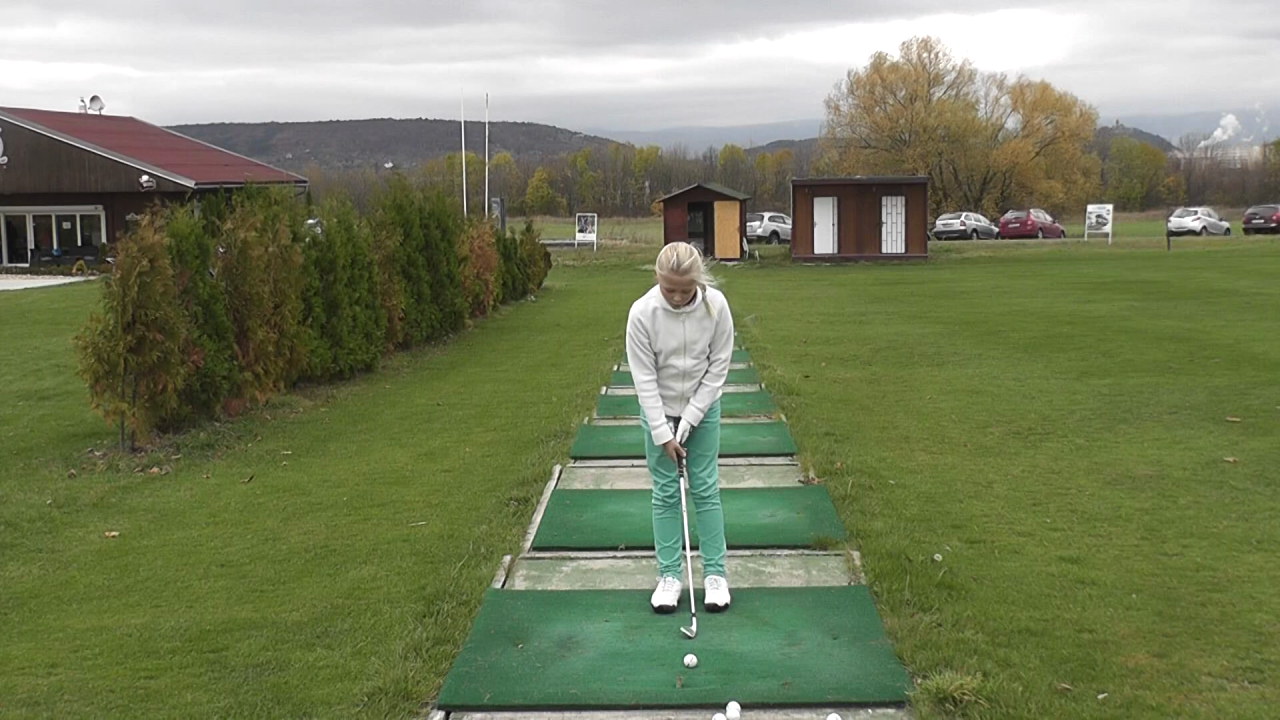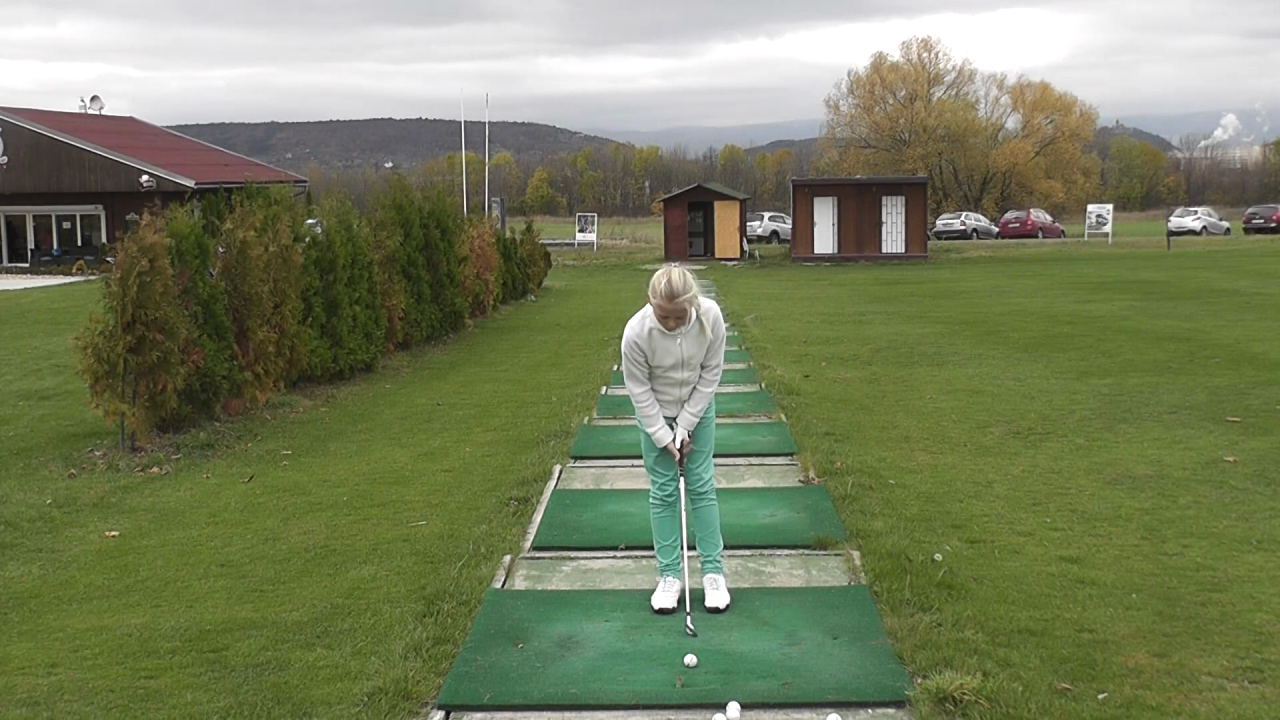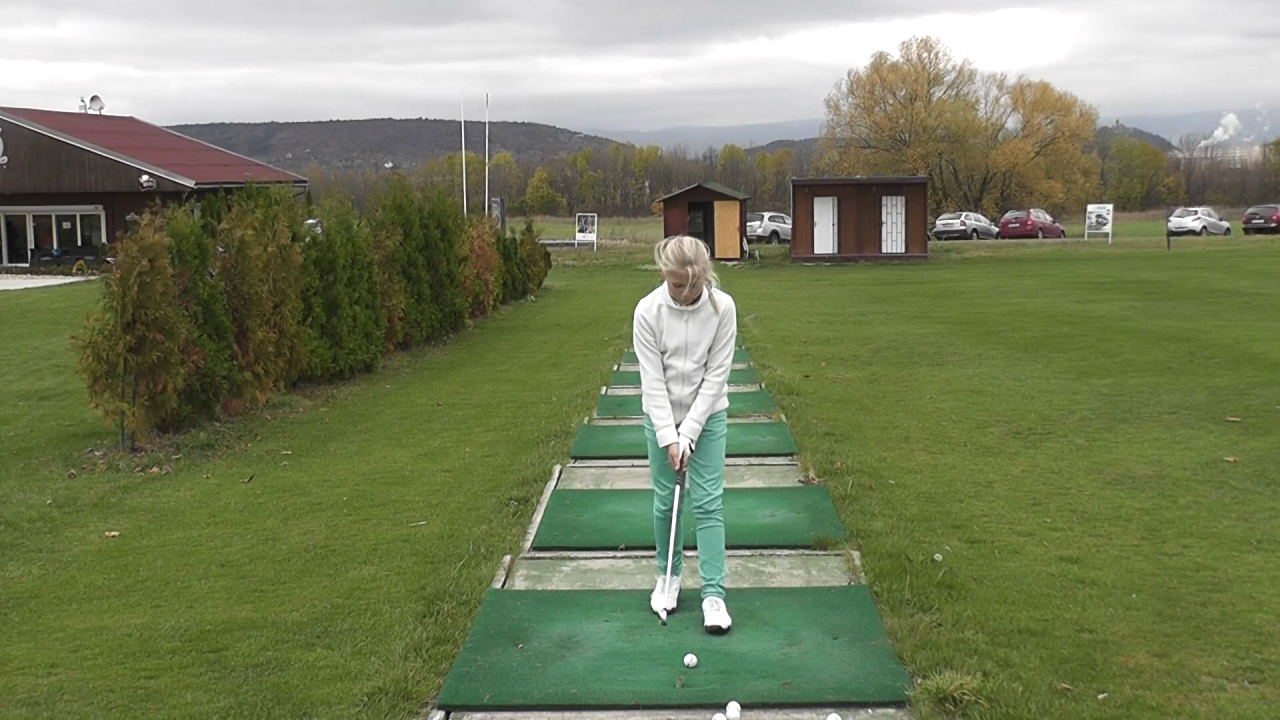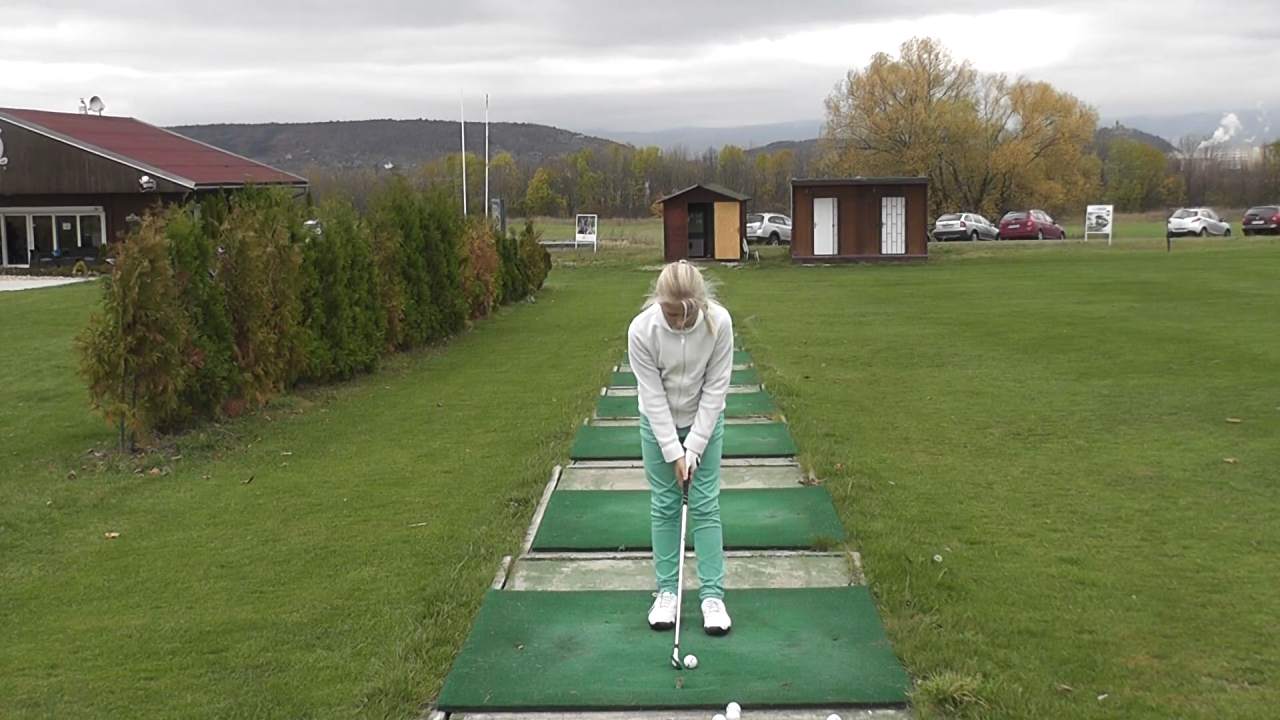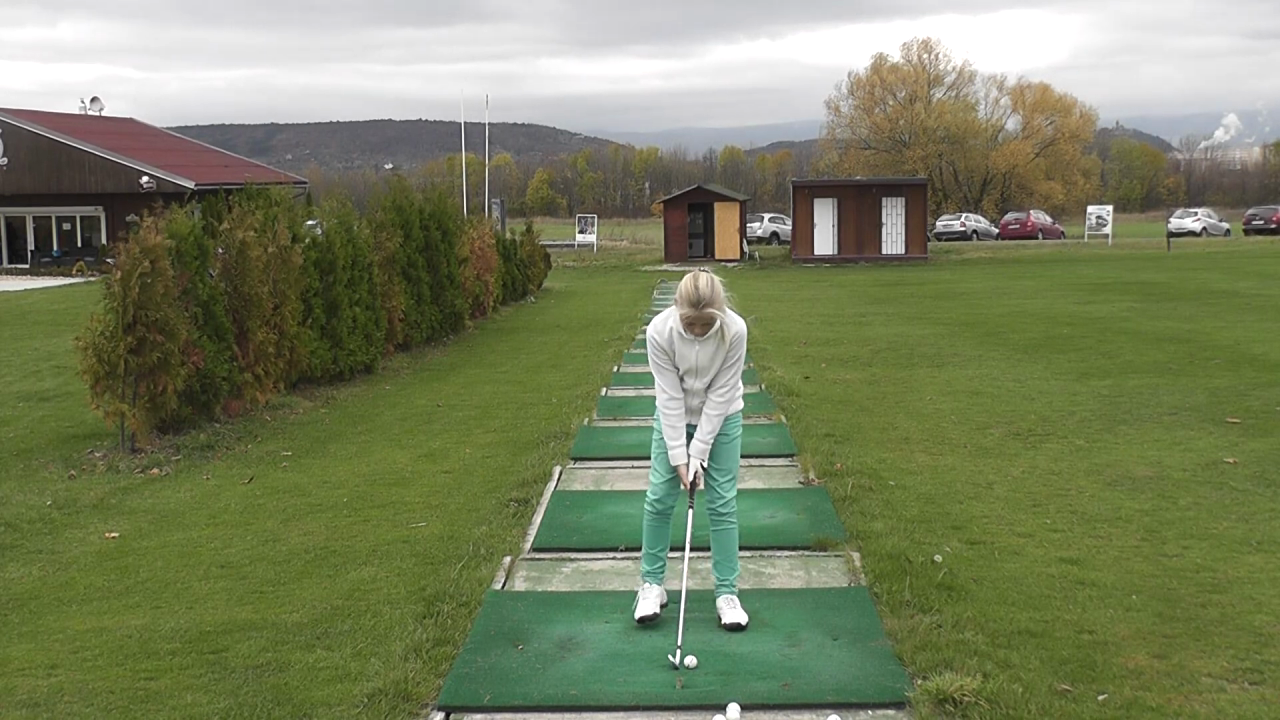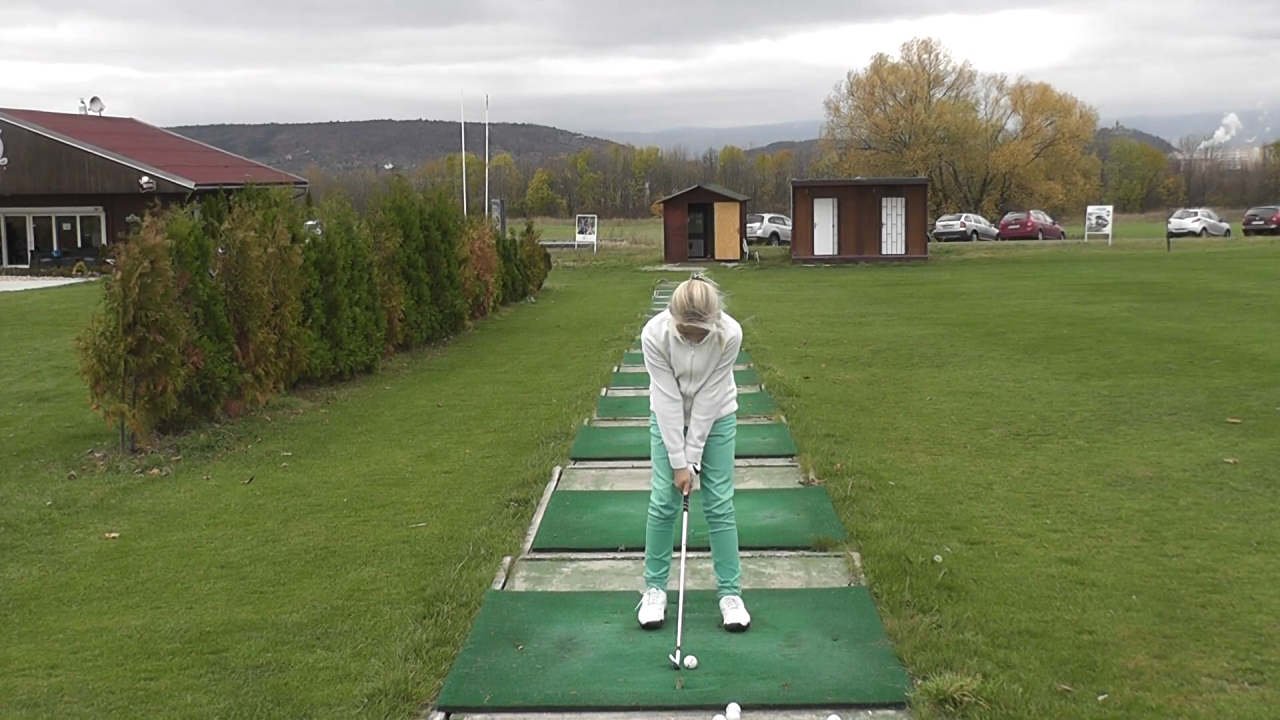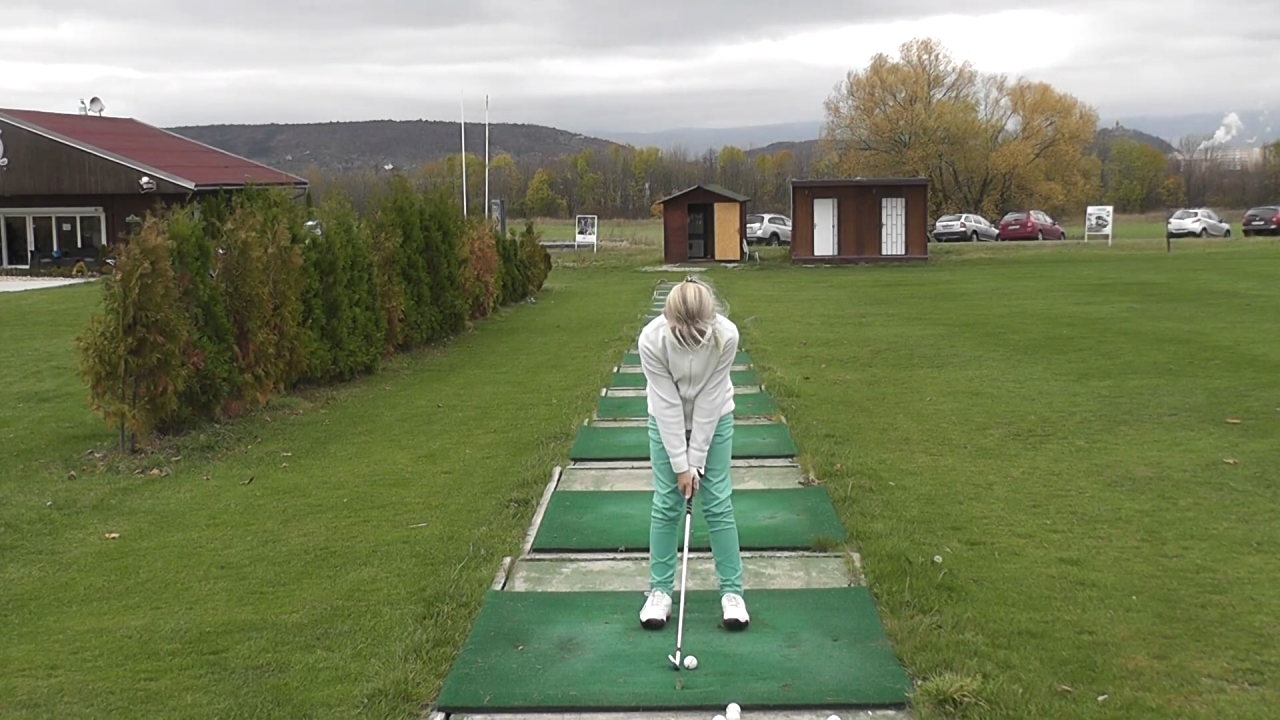
dt=0.7s
person 1, frame 1
left shoulder: (716, 305)
right shoulder: (642, 313)
left elbow: (719, 366)
right elbow: (645, 378)
left wrist: (690, 419)
right wrist: (663, 433)
left hip: (703, 407)
right hip: (658, 410)
left knee: (705, 488)
right knee: (665, 491)
left ankle: (715, 572)
right ankle: (670, 575)
person 1, frame 2
left shoulder: (710, 315)
right shoulder: (636, 332)
left elbow: (711, 372)
right elbow: (639, 389)
left wrist: (686, 424)
right wrist: (662, 436)
left hip: (698, 407)
right hip: (655, 413)
left knee: (701, 486)
right knee: (663, 491)
left ankle: (713, 572)
right ankle: (669, 575)
person 1, frame 3
left shoulder: (723, 308)
right shoulder: (647, 311)
left elbow: (716, 375)
right elbow: (652, 379)
left wrist: (688, 433)
right wrist: (669, 437)
left hip: (708, 416)
right hip: (661, 416)
left knee: (708, 502)
right knee: (667, 501)
left ankle: (713, 593)
right ankle: (670, 574)
person 1, frame 4
left shoulder: (719, 322)
right shoulder: (641, 329)
left elbow: (717, 387)
right elbow: (653, 394)
left wrist: (694, 448)
right wrist: (673, 452)
left hip: (705, 419)
right hip: (659, 421)
left knee: (705, 504)
right knee: (664, 505)
left ankle: (712, 595)
right ankle: (666, 591)
person 1, frame 5
left shoulder: (735, 330)
right shoulder: (659, 330)
left elbow: (722, 393)
right elbow: (670, 395)
left wrist: (700, 452)
right wrist: (679, 458)
left hip: (721, 419)
right hip: (674, 418)
left knee: (722, 503)
right knee: (658, 498)
left ankle: (726, 591)
right ankle: (651, 582)
person 1, frame 6
left shoulder: (730, 334)
right shoulder: (654, 334)
left elbow: (710, 396)
right elbow: (668, 398)
left wrist: (693, 457)
right wrist: (679, 461)
left hip: (716, 419)
right hip: (668, 419)
left knee: (720, 504)
right knee: (663, 501)
left ankle: (729, 592)
right ankle: (655, 587)
person 1, frame 7
left shoulder: (726, 335)
right shoulder: (651, 340)
left elbow: (710, 400)
right elbow: (667, 403)
left wrist: (696, 461)
right wrist: (680, 465)
left hip: (714, 419)
right hip: (666, 421)
left knee: (718, 503)
right knee: (666, 502)
left ankle: (732, 591)
right ankle: (660, 590)
